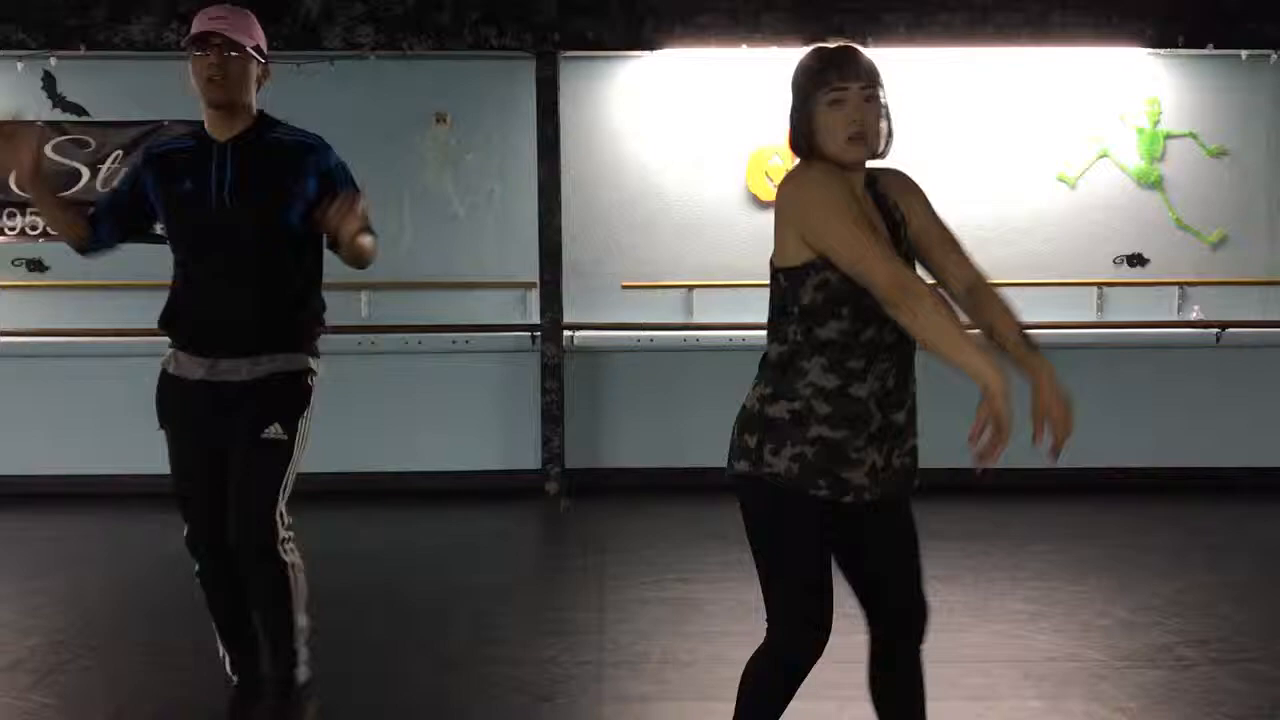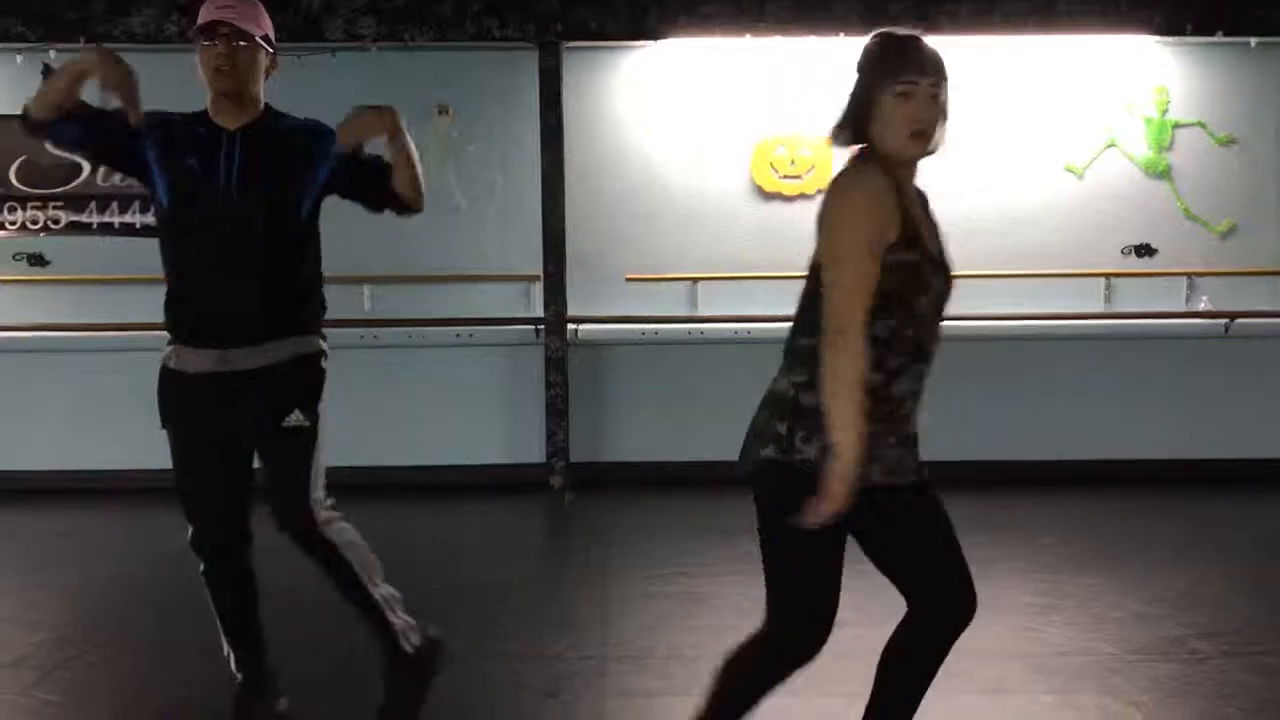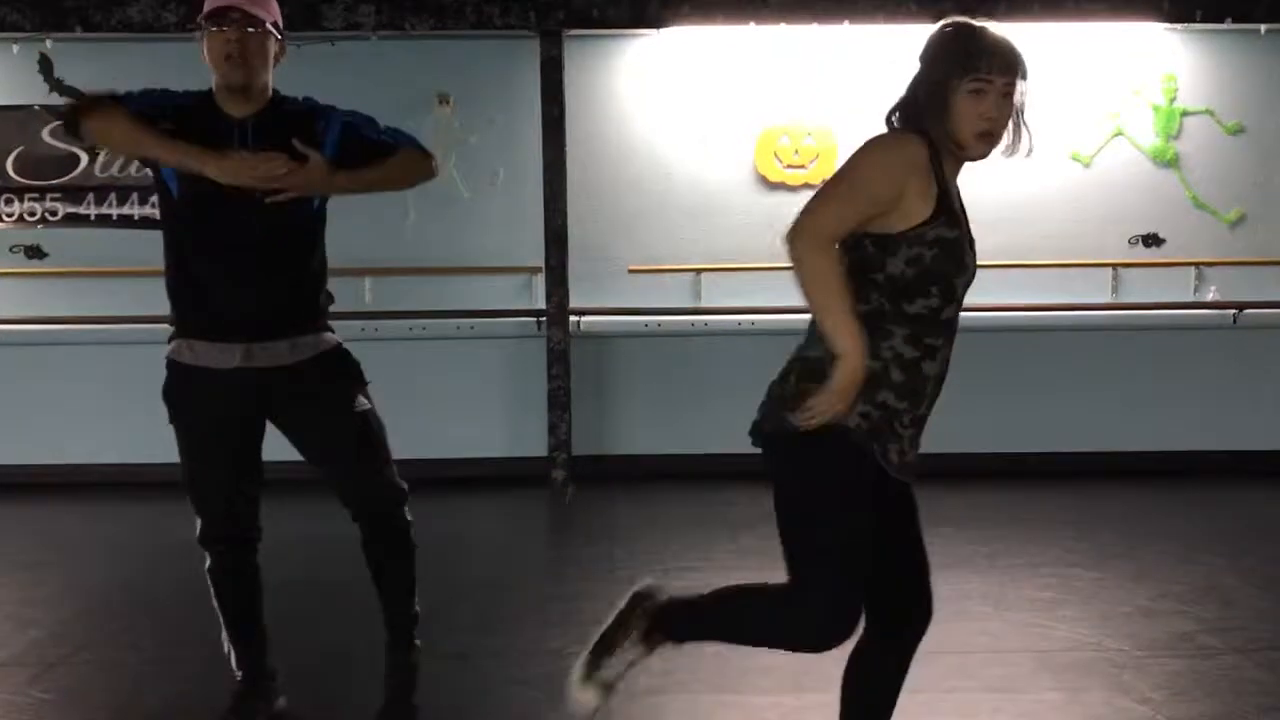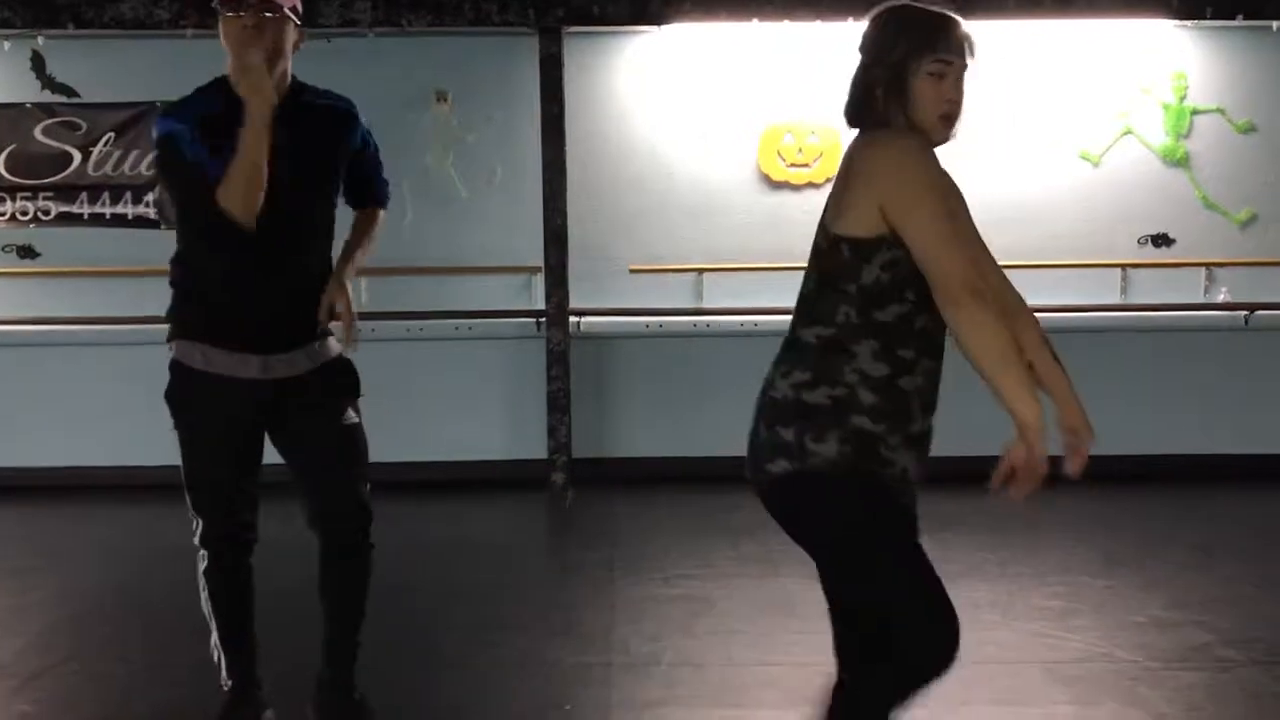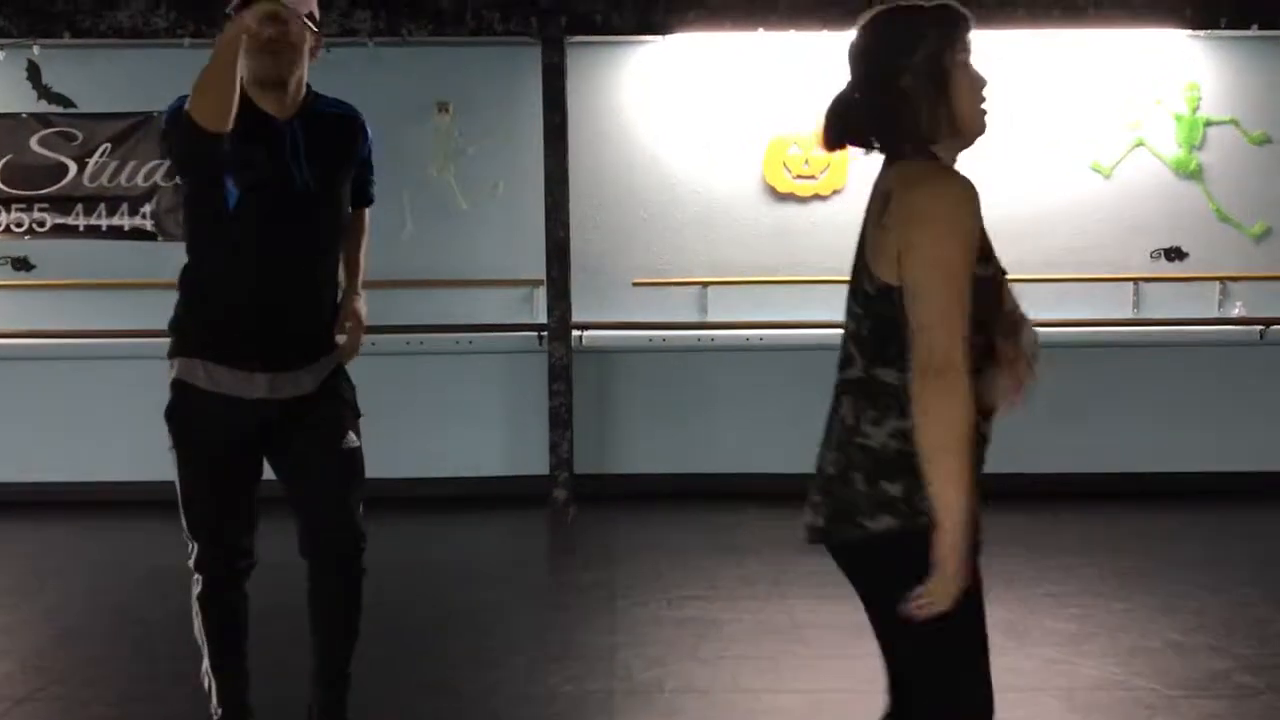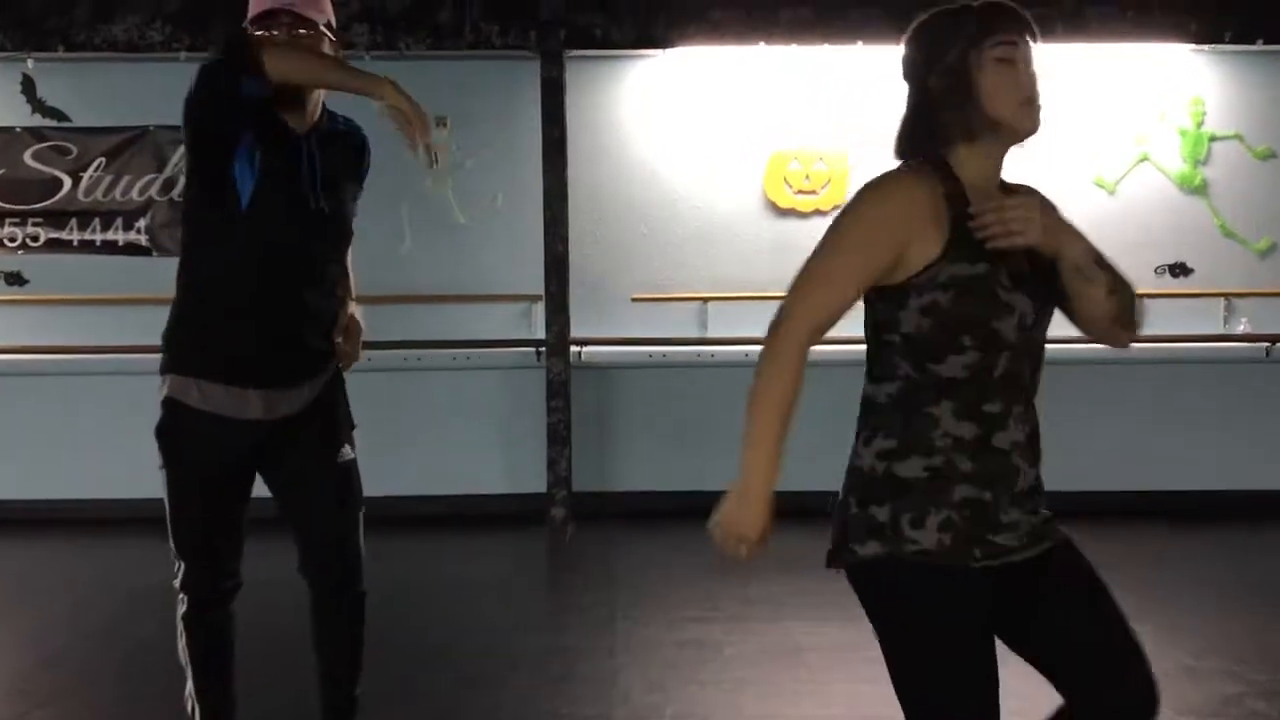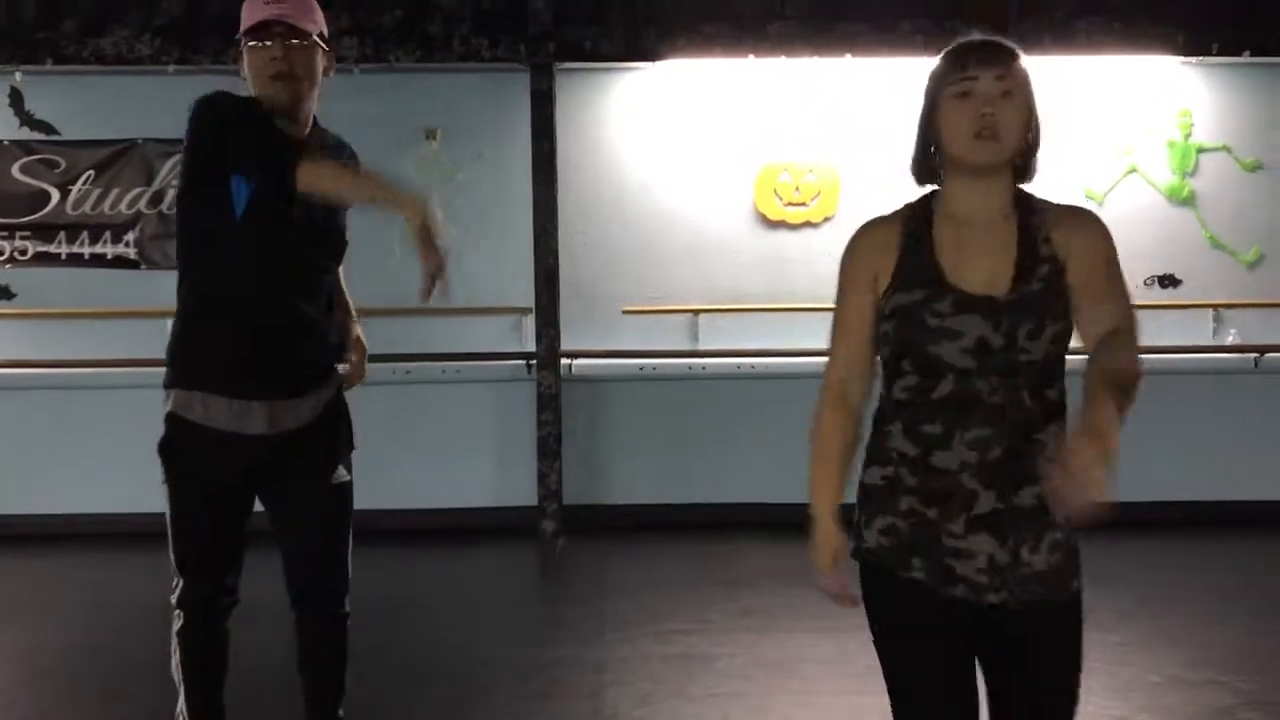
dt=0.3s
person 1, frame 1
left shoulder: (303, 156)
right shoulder: (164, 163)
left elbow: (358, 252)
right elbow: (87, 233)
left wrist: (351, 232)
left hip: (273, 367)
right hip: (189, 371)
left knee: (259, 526)
right knee: (207, 536)
person 1, frame 2
left shoulder: (311, 144)
right shoulder: (160, 139)
left elbow: (408, 200)
right elbow: (42, 121)
left wrist: (393, 131)
right wrist: (85, 66)
left hip: (283, 358)
right hip: (193, 366)
left knee: (302, 511)
right knee: (214, 533)
left ankle: (408, 646)
person 1, frame 3
left shoulder: (317, 124)
right shoulder: (168, 115)
left elbow: (418, 161)
right elbow: (84, 118)
left wrist: (330, 182)
right wrist: (210, 162)
left hip: (302, 348)
right hip: (203, 361)
left knee: (379, 495)
right knee: (224, 530)
left ankle: (403, 654)
person 1, frame 4
left shoulder: (335, 117)
right shoulder: (185, 122)
left elbow: (373, 200)
right elbow: (239, 213)
left wrist: (341, 275)
right wrist: (256, 112)
left hip: (308, 356)
right hip: (212, 362)
left knee: (346, 517)
right knee: (223, 533)
person 1, frame 5
left shoulder: (345, 128)
right shoulder: (201, 126)
right elbow: (206, 129)
left wrist: (353, 292)
left hip: (313, 377)
right hip: (214, 380)
left knee: (339, 545)
right knee: (218, 559)
person 1, frame 6
left shoulder: (347, 144)
right shoulder: (223, 123)
right elbow: (237, 62)
left wrist: (346, 307)
right wrist: (382, 89)
left hip: (308, 395)
right hip: (207, 397)
left knee: (338, 571)
right knee: (206, 583)
person 1, frame 7
left shoulder: (340, 152)
right shoulder: (218, 122)
right elbow: (290, 160)
left wrist: (344, 325)
right wrist: (407, 204)
left hip: (311, 409)
right hip: (213, 411)
left knee: (323, 591)
right knee: (200, 597)
person 2, frame 1
left shoulder: (897, 194)
right shoulder: (808, 188)
left elbow: (968, 287)
right elbow: (900, 291)
left wrist: (1039, 372)
right wrist: (989, 381)
left hip: (875, 459)
right hip: (786, 459)
left knee: (902, 620)
right knee: (800, 632)
person 2, frame 2
left shoulder: (911, 203)
right shoulder: (865, 189)
right elbow: (841, 326)
right wrist: (846, 449)
left hip: (882, 452)
right hip: (808, 448)
left knee: (947, 601)
right knee: (797, 628)
person 2, frame 3
left shoulder: (938, 178)
right shoulder: (901, 159)
right elbow: (807, 236)
right wrist: (853, 349)
left hip: (876, 440)
right hip: (825, 431)
left knee: (902, 612)
right knee: (823, 618)
right ankle: (652, 617)
person 2, frame 4
left shoulder: (925, 177)
right shoulder: (894, 156)
left elbow: (995, 293)
right elbow: (965, 294)
left wrist: (1066, 399)
right wrist: (1028, 420)
left hip: (873, 456)
right hip: (820, 451)
left knee: (879, 651)
right knee: (926, 637)
person 2, frame 5
left shoulder: (926, 190)
right shoulder: (934, 194)
left elbow: (991, 321)
right elbow: (936, 368)
left wrist: (1013, 358)
right wrist: (952, 528)
left hip: (904, 499)
right hip: (898, 501)
person 2, frame 6
left shoulder: (1024, 209)
right shoulder: (905, 200)
left elbow: (1119, 326)
right elbow: (792, 331)
left wrist: (1068, 246)
right wrist: (754, 483)
left hip: (1010, 522)
right hip: (912, 530)
person 2, frame 7
left shoulder: (1072, 237)
right shoulder: (881, 245)
left elbow: (1115, 351)
right elbow: (842, 388)
left wrist: (1098, 431)
right wrist: (826, 516)
left hip: (1036, 551)
right hip: (908, 550)
